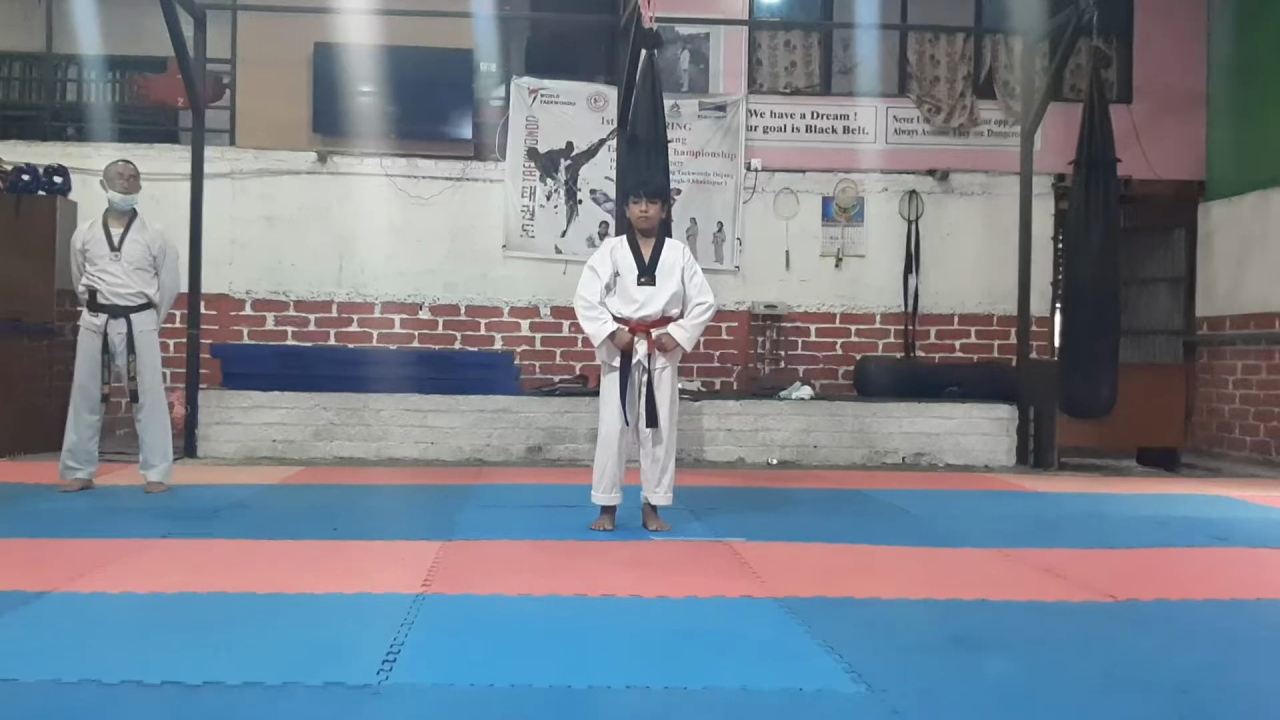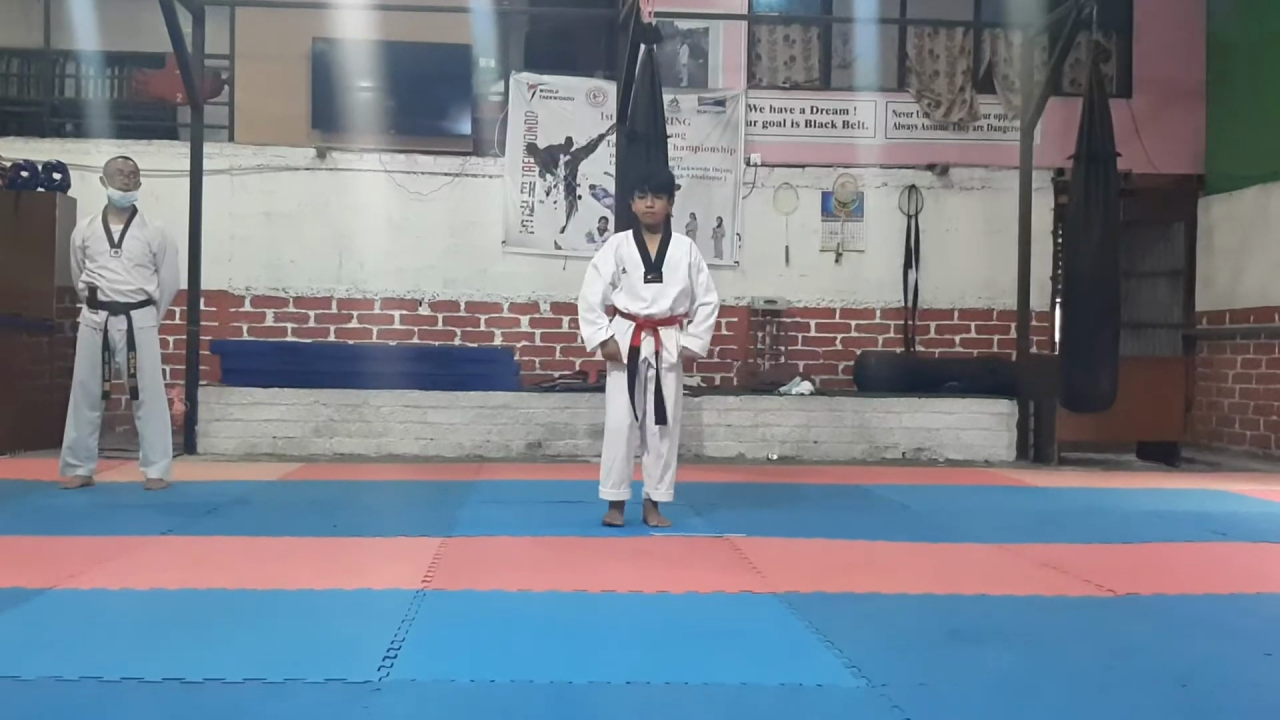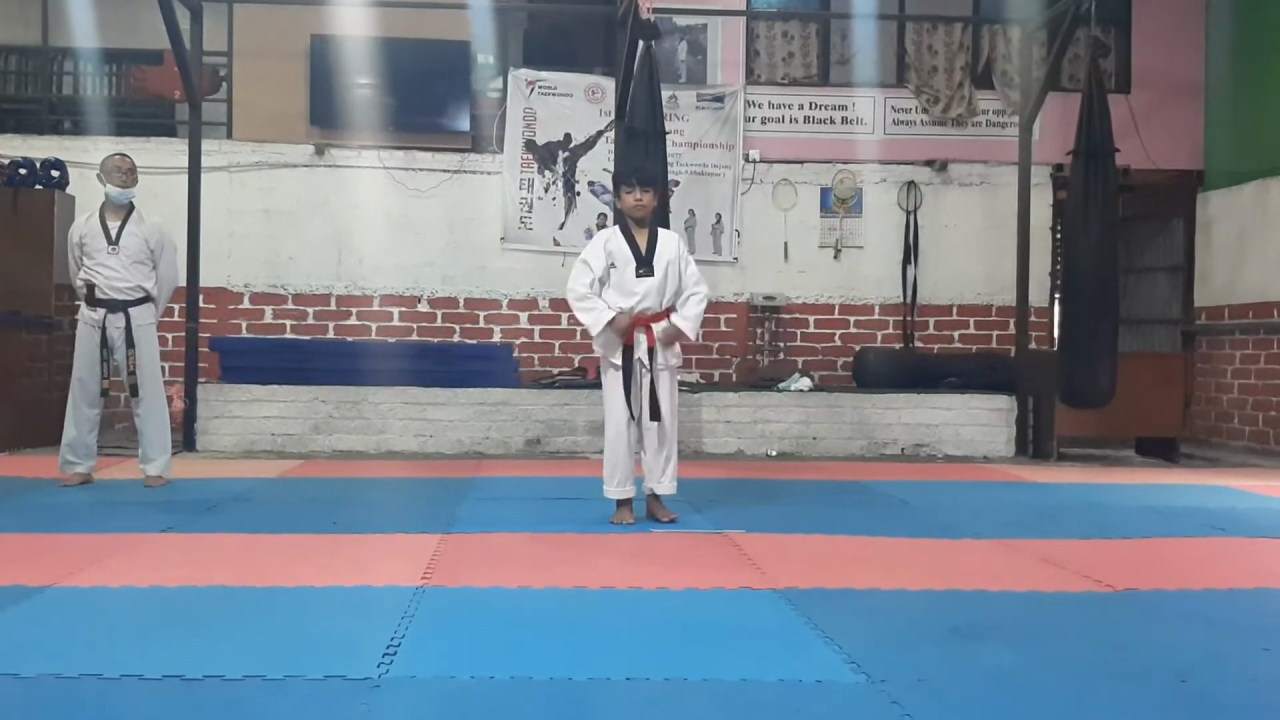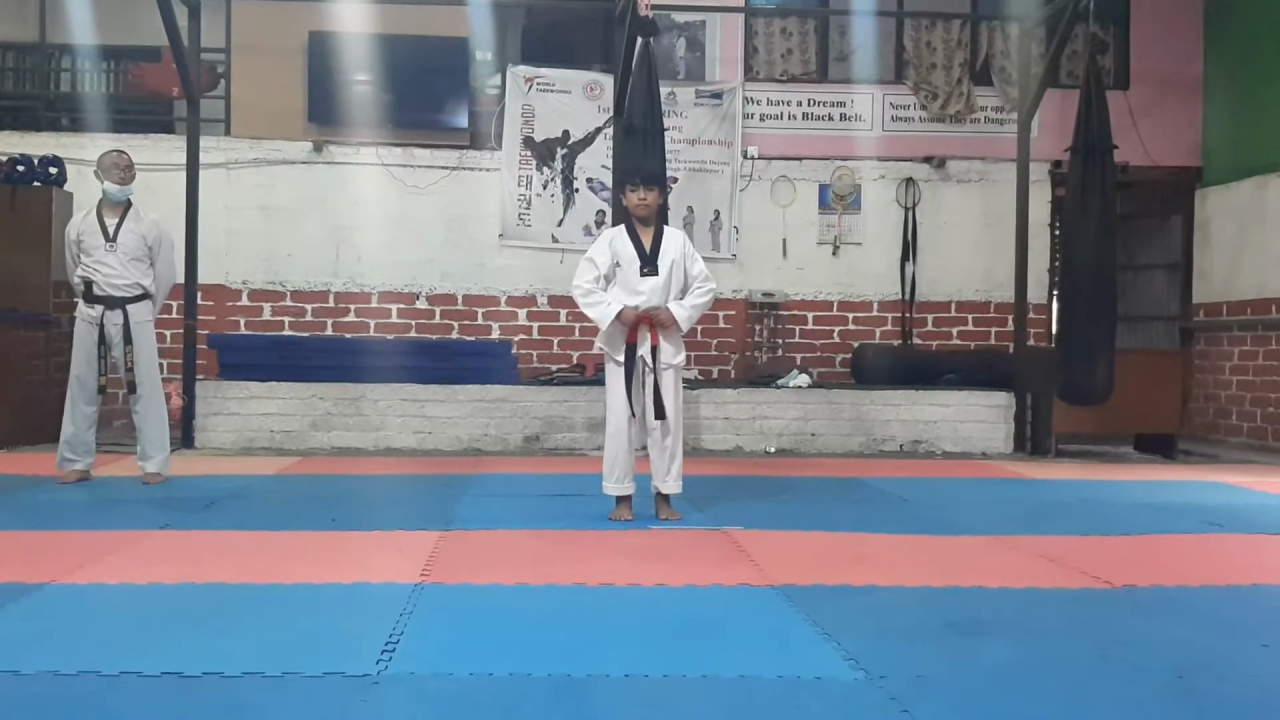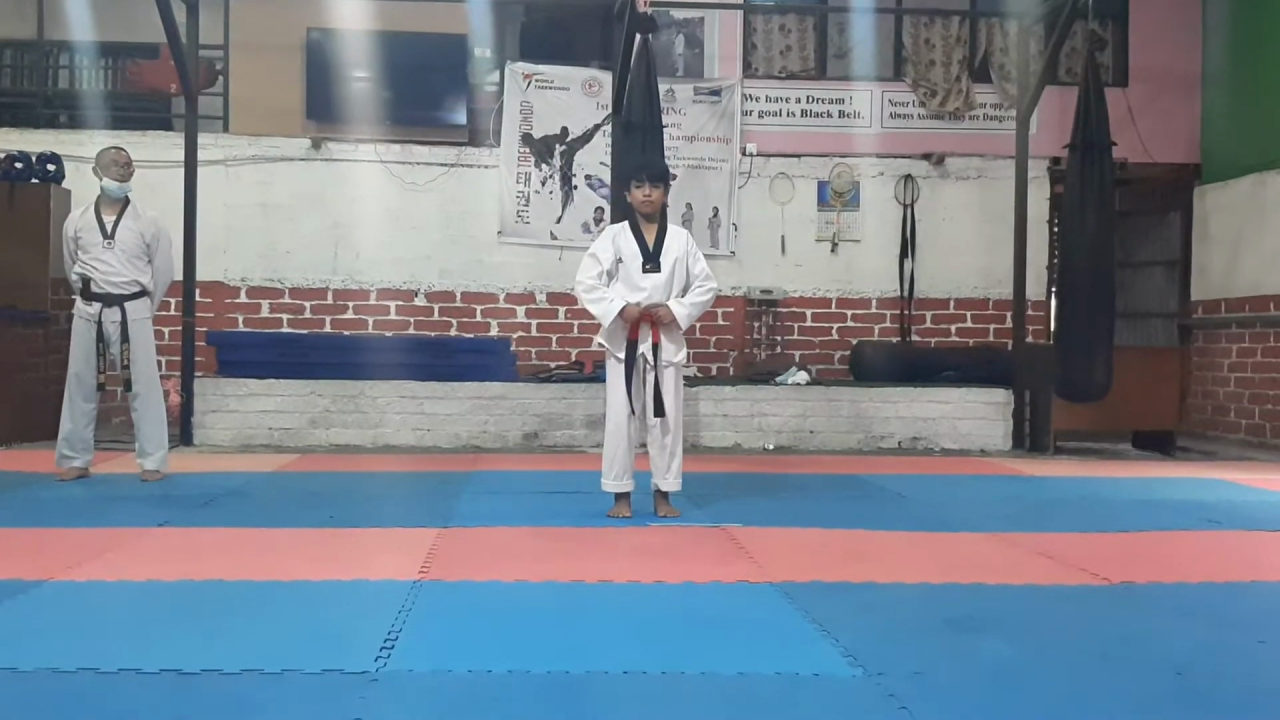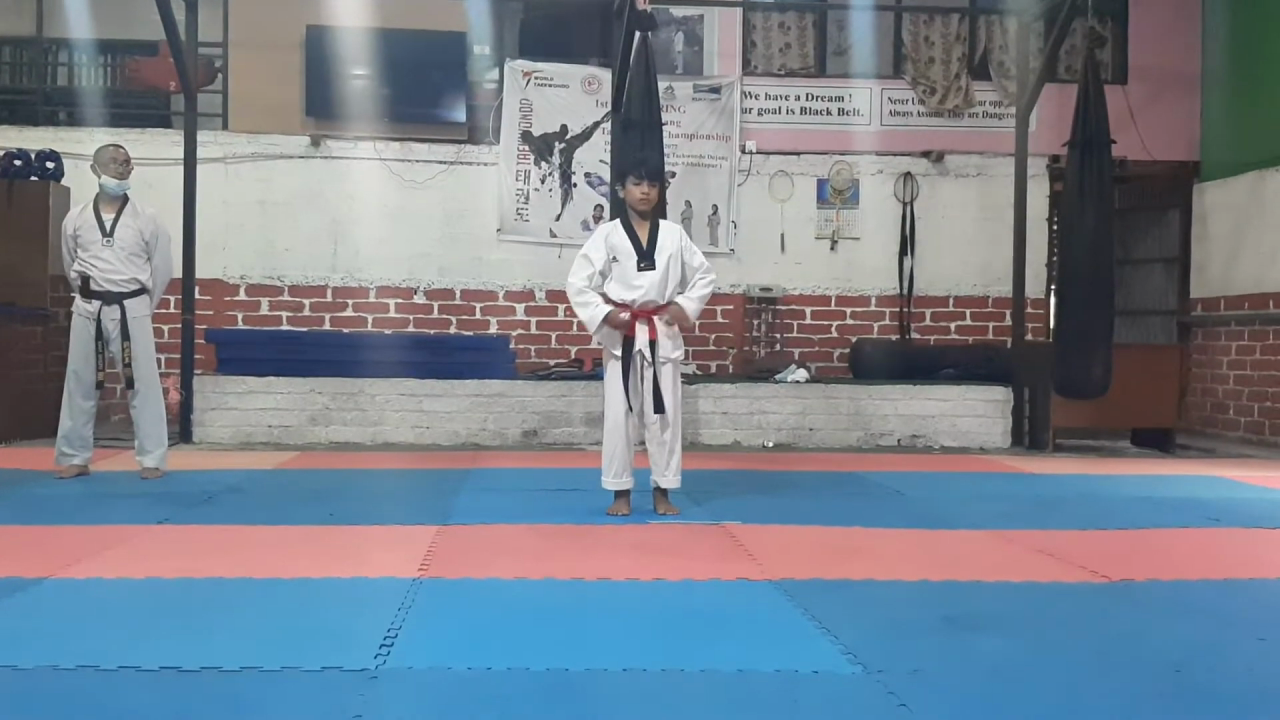
dt=0.5s
person 1, frame 1
left shoulder: (679, 253)
right shoulder: (611, 250)
left elbow: (704, 301)
right elbow: (586, 299)
left wrist: (679, 335)
right wrist: (611, 333)
left hip: (661, 350)
right hip: (620, 349)
left knee: (660, 429)
right knee: (613, 428)
left ankle: (652, 506)
right ankle: (607, 507)
person 1, frame 2
left shoulder: (686, 248)
right shoulder: (618, 246)
left elbow: (706, 300)
right elbow: (592, 296)
left wrist: (693, 342)
right wrist: (603, 339)
left hip: (667, 345)
right hip: (626, 342)
left knee: (663, 426)
right knee: (621, 424)
left ankle: (653, 503)
right ankle: (616, 502)
person 1, frame 3
left shoulder: (672, 242)
right shoulder: (605, 241)
left elbow: (696, 291)
right elbow: (578, 288)
left wrist: (682, 326)
right wrist: (608, 320)
left hip: (661, 341)
right hip: (618, 341)
left knee: (662, 421)
right knee: (620, 421)
left ankle: (656, 497)
right ankle: (623, 500)
person 1, frame 4
left shoulder: (677, 240)
right shoulder: (611, 239)
left elbow: (704, 286)
right elbow: (585, 285)
left wrist: (679, 313)
right wrist: (615, 310)
left knee: (661, 443)
left ankle: (665, 499)
right ankle: (623, 497)
person 1, frame 5
left shoulder: (681, 238)
right shoulder: (614, 236)
left elbow: (706, 286)
right elbow: (586, 282)
left wrist: (677, 311)
right wrist: (619, 309)
left hip: (665, 339)
right hip: (624, 338)
left knee: (666, 417)
right knee: (620, 417)
left ankle: (663, 493)
right ankle: (621, 494)
person 1, frame 6
left shoulder: (674, 234)
right shoulder: (607, 234)
left elbow: (701, 275)
right elbow: (579, 282)
left wrist: (688, 305)
right wrist: (601, 317)
left hip: (662, 333)
right hip: (620, 334)
left knee: (664, 414)
right knee: (618, 413)
left ankle: (662, 491)
right ankle: (621, 492)
person 2, frame 1
left shoulder: (153, 235)
right shoulder: (85, 233)
left elbow: (169, 283)
right elbow: (79, 280)
left wrist: (148, 318)
right wrist: (98, 313)
left hip: (138, 325)
right hip: (96, 324)
left knee: (149, 398)
right knee: (85, 397)
left ankle: (156, 473)
right ankle: (79, 471)
person 2, frame 2
left shoulder: (153, 232)
right shoulder: (85, 230)
left elbow: (169, 280)
right elbow: (80, 276)
left wrist: (148, 315)
right wrist: (98, 309)
left hip: (138, 322)
right hip: (95, 321)
left knee: (149, 395)
right knee: (86, 394)
left ankle: (156, 469)
right ankle: (79, 467)
person 2, frame 3
left shoulder: (151, 228)
right shoulder: (82, 227)
left elbow: (167, 276)
right elbow: (77, 274)
left wrist: (146, 312)
right wrist: (96, 306)
left hip: (136, 318)
right hip: (94, 319)
left knee: (148, 392)
right knee: (84, 392)
left ankle: (155, 467)
right ankle: (78, 465)
person 2, frame 4
left shoulder: (149, 225)
right shoulder: (79, 224)
left elbow: (165, 274)
right elbow: (75, 271)
left wrist: (145, 309)
right wrist: (95, 304)
left hip: (134, 316)
right hip: (91, 316)
left knee: (146, 389)
right knee: (82, 389)
left ankle: (154, 464)
right ankle: (77, 462)
person 2, frame 5
left shoulder: (147, 222)
right shoulder: (77, 221)
left elbow: (163, 270)
right elbow: (72, 268)
left wrist: (143, 306)
right wrist: (92, 300)
left hip: (131, 313)
right hip: (89, 313)
left knee: (144, 386)
right knee: (81, 386)
left ankle: (152, 461)
right ankle: (75, 459)
person 2, frame 6
left shoulder: (146, 219)
right shoulder: (76, 219)
left elbow: (162, 268)
right elbow: (71, 266)
left wrist: (142, 304)
right wrist: (91, 298)
left hip: (131, 311)
right hip: (88, 310)
left knee: (143, 384)
right knee: (80, 384)
left ankle: (152, 459)
right ankle: (75, 456)
